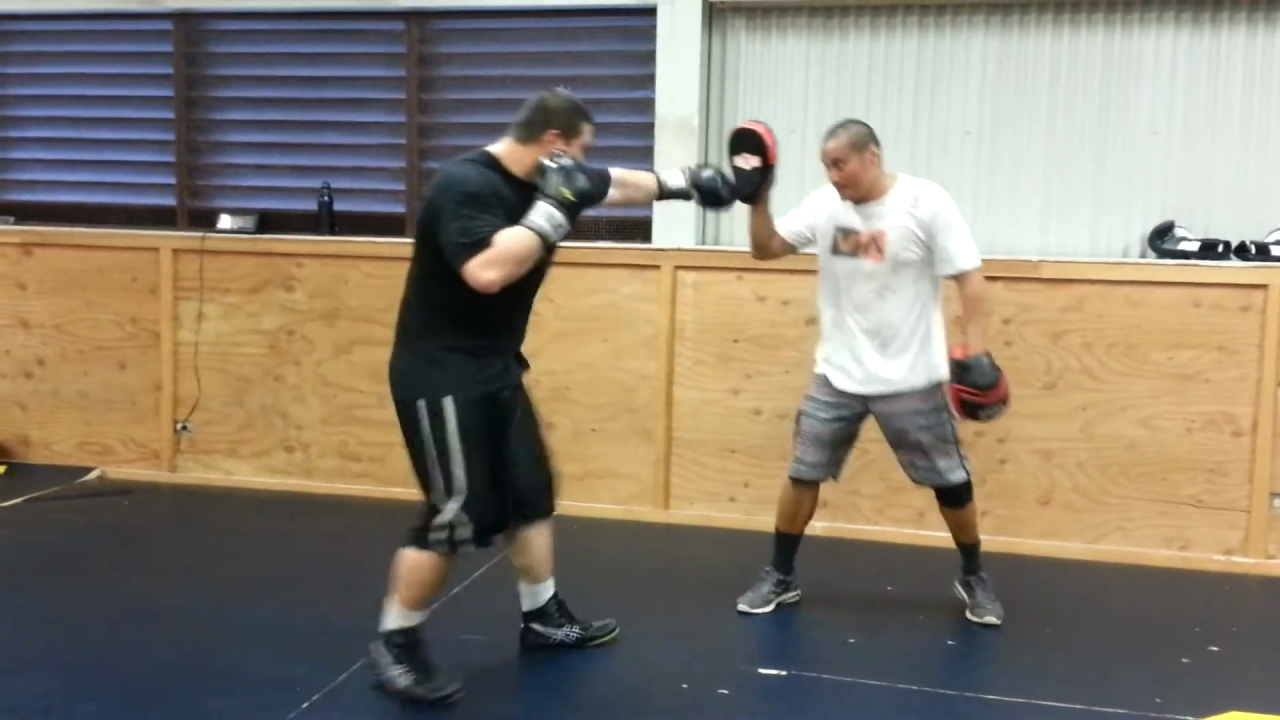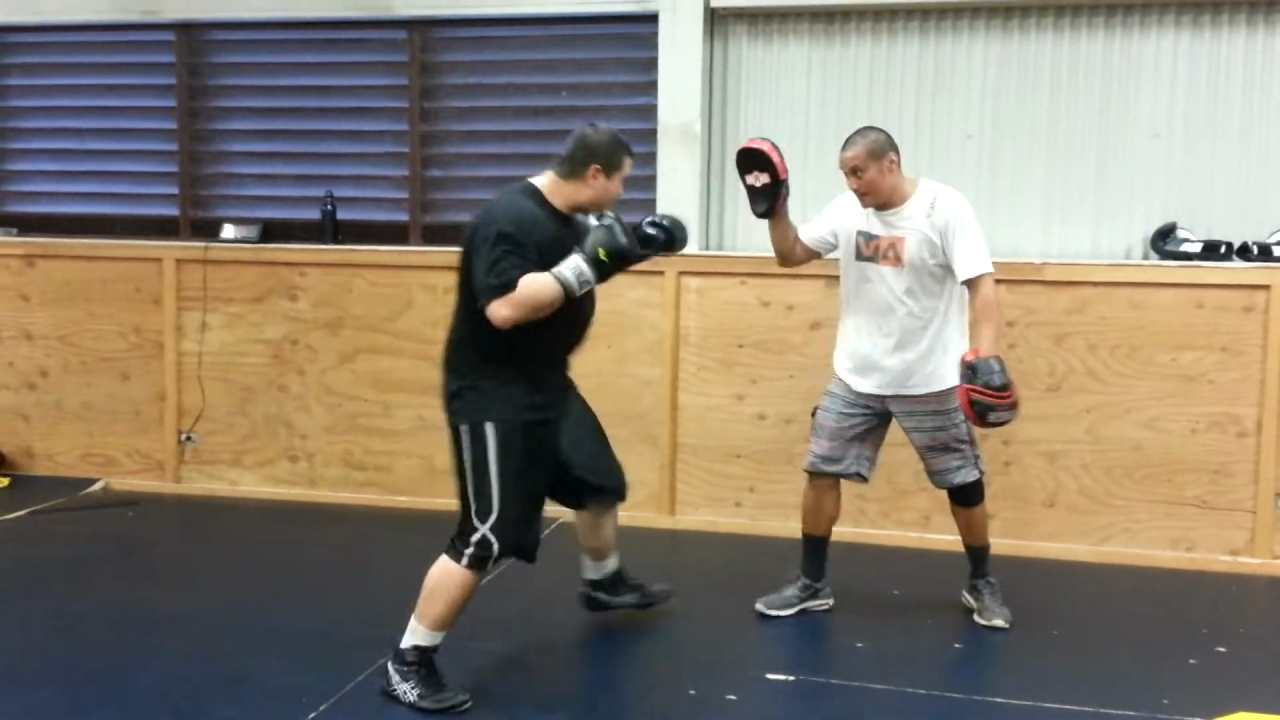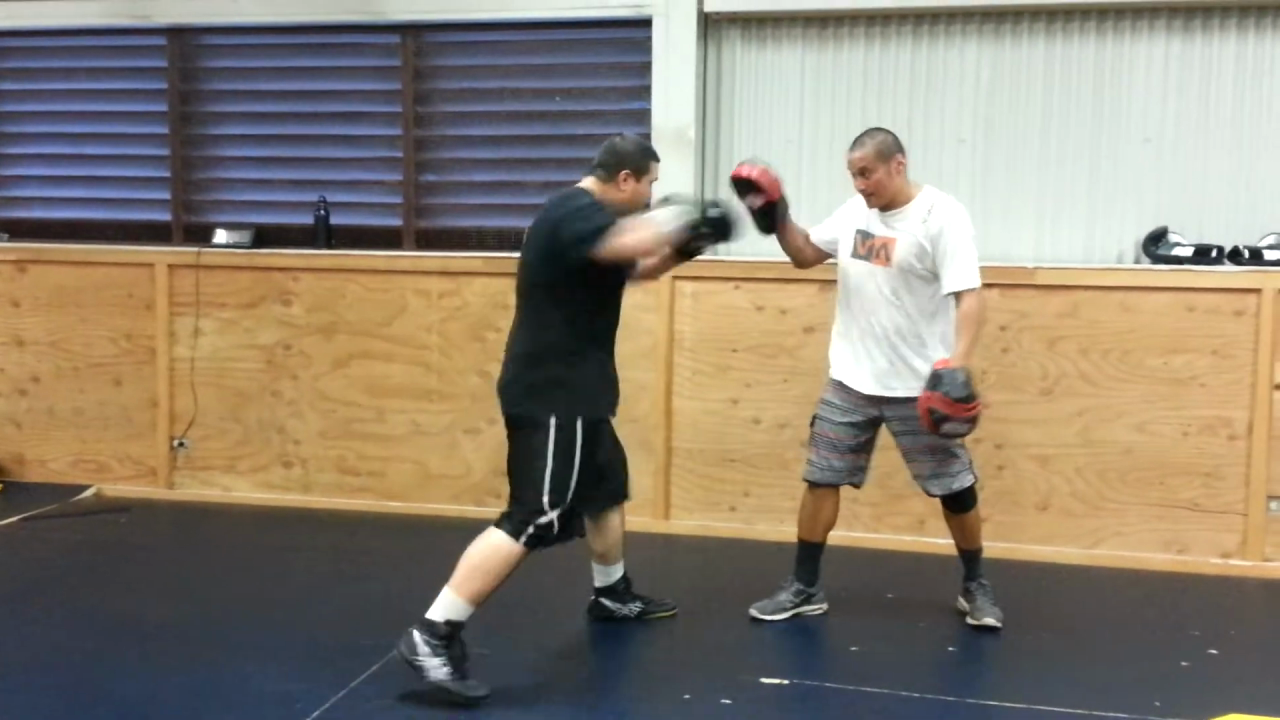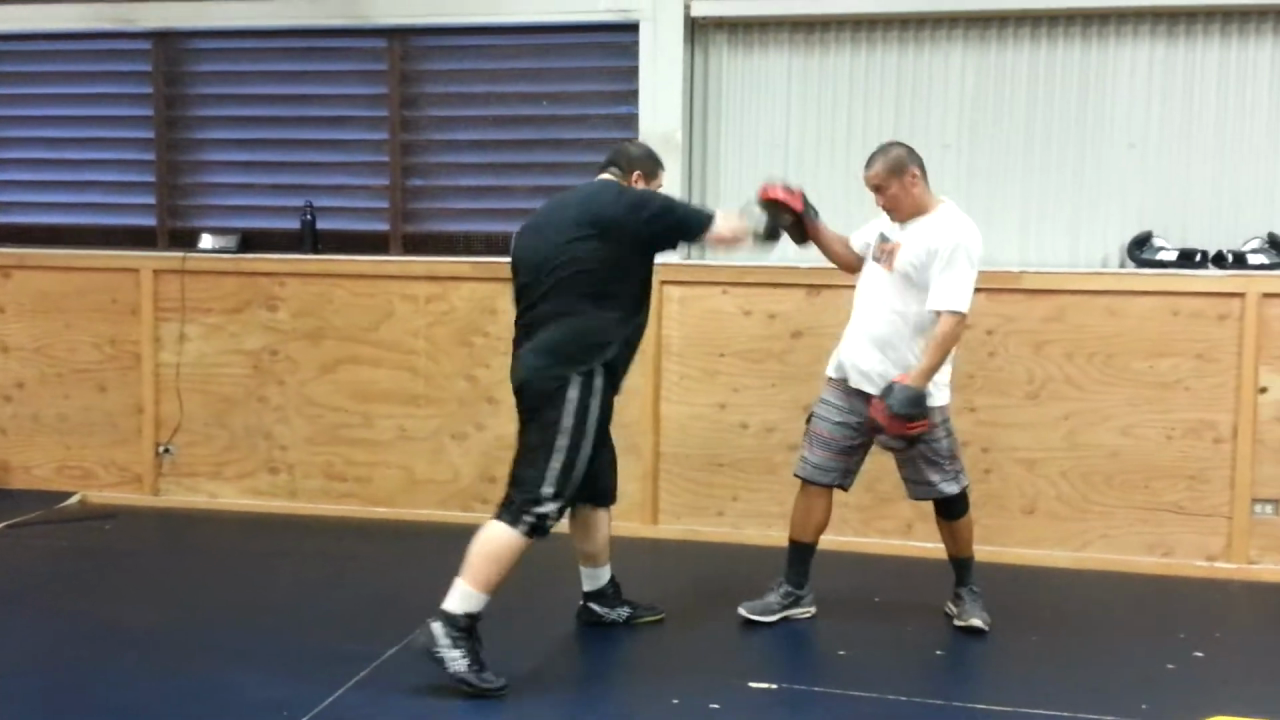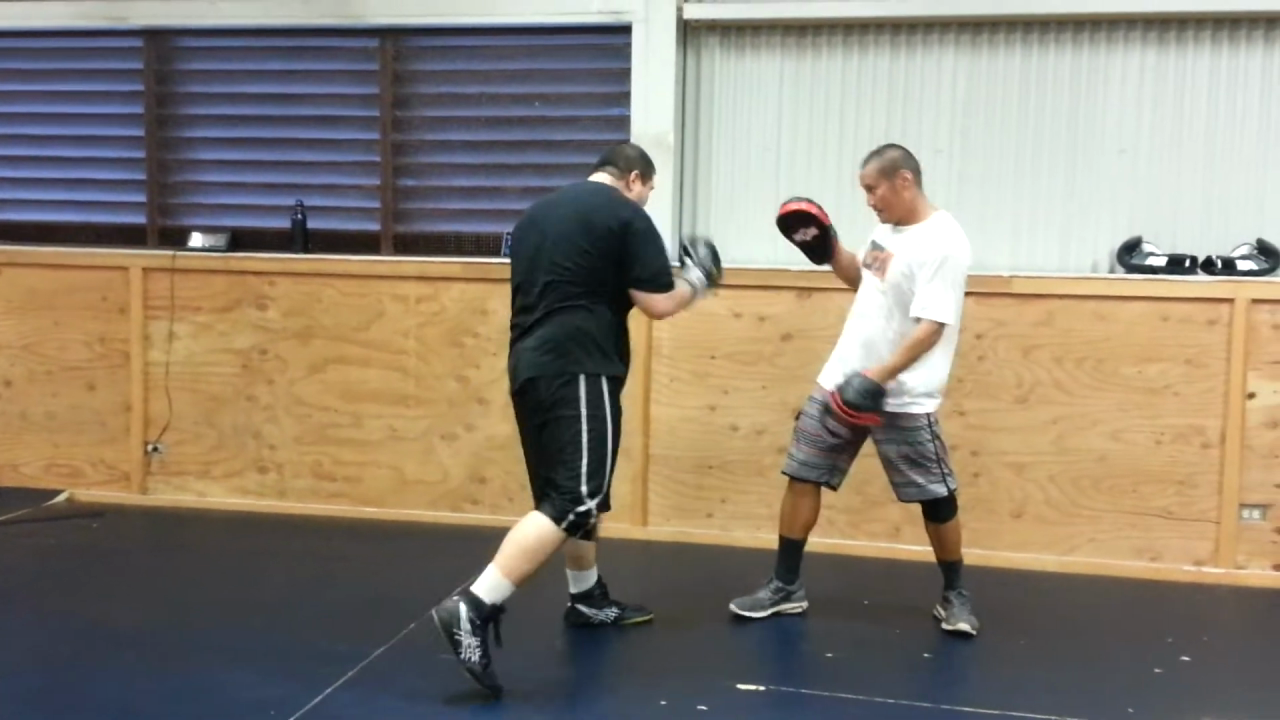
dt=0.2s
person 1, frame 1
left shoulder: (541, 178)
right shoulder: (463, 186)
left elbow: (610, 185)
right elbow: (488, 272)
left wrist: (684, 184)
right wrist: (555, 207)
left hip: (494, 371)
right hip: (440, 378)
left knee: (528, 497)
right knee: (452, 519)
left ankle: (542, 616)
right ankle: (396, 643)
person 1, frame 2
left shoulder: (567, 215)
right shoulder: (510, 220)
left elbow: (600, 251)
right elbow: (504, 309)
left wrist: (643, 239)
right wrist: (586, 263)
left hip: (545, 387)
right hip: (492, 400)
left knee: (600, 483)
right knee: (486, 540)
left ankle: (604, 583)
right ankle: (409, 660)
person 1, frame 3
left shoulder: (587, 213)
right shoulder: (580, 213)
left elbow: (641, 262)
right elbow: (630, 240)
left wrist: (691, 236)
right wrist: (686, 212)
left hip: (571, 388)
right hip: (552, 391)
left knee: (607, 486)
right knee: (534, 518)
left ankle: (611, 593)
right ankle: (433, 634)
person 1, frame 4
left shoulder: (542, 221)
right shoulder: (627, 208)
right elbow: (718, 230)
right wrist: (757, 225)
left hip: (548, 367)
right hip: (576, 373)
left knee: (593, 485)
right knee: (537, 502)
left ankle: (599, 597)
right ankle: (452, 625)
person 1, frame 5
left shoulder: (534, 216)
right shoulder: (624, 215)
right elbow: (658, 301)
right wrist: (700, 273)
left hip: (532, 365)
right hip: (577, 368)
left knee: (576, 491)
right knee: (573, 500)
left ankle: (587, 599)
right ankle: (475, 609)
person 2, frame 1
left shoulder: (926, 203)
right shoulder: (824, 204)
left elbow: (968, 276)
right elbow: (766, 247)
left wrist: (975, 348)
right wrist: (758, 196)
left hip: (910, 379)
right hip: (837, 375)
left knee: (949, 480)
right knee: (803, 473)
left ankle: (974, 579)
right ankle: (780, 577)
person 2, frame 2
left shoulder: (945, 208)
right shoulder: (847, 209)
left elbow: (981, 282)
right elbow: (791, 254)
left wrist: (987, 352)
right wrist: (774, 207)
left hip: (930, 381)
right hip: (857, 377)
left knee: (964, 482)
right knee: (822, 469)
left ankle: (981, 584)
right ankle: (811, 583)
person 2, frame 3
left shoulder: (943, 215)
right shoulder: (855, 211)
left elbow: (969, 295)
right elbow: (806, 256)
left wrist: (956, 365)
right wrist: (777, 219)
left hip: (918, 385)
right hip: (850, 381)
left knee: (955, 487)
right knee: (820, 478)
left ankle: (975, 586)
right ankle: (804, 588)
person 2, frame 4
left shoulder: (954, 234)
right shoulder: (887, 219)
left elbow: (952, 317)
right elbow: (852, 258)
left wrist: (916, 383)
right wrist: (809, 224)
left hip: (907, 391)
right hip: (848, 379)
left knee: (947, 493)
right knee: (814, 477)
left ankle: (965, 592)
right ankle: (795, 590)
person 2, frame 5
left shoulder: (945, 243)
right shoulder: (887, 227)
left elbow: (931, 327)
left wrist: (876, 378)
right wrist: (826, 247)
left hip: (902, 397)
right hip: (841, 382)
left knee: (935, 497)
right knee: (802, 475)
left ankle: (954, 595)
right ankle: (786, 586)
